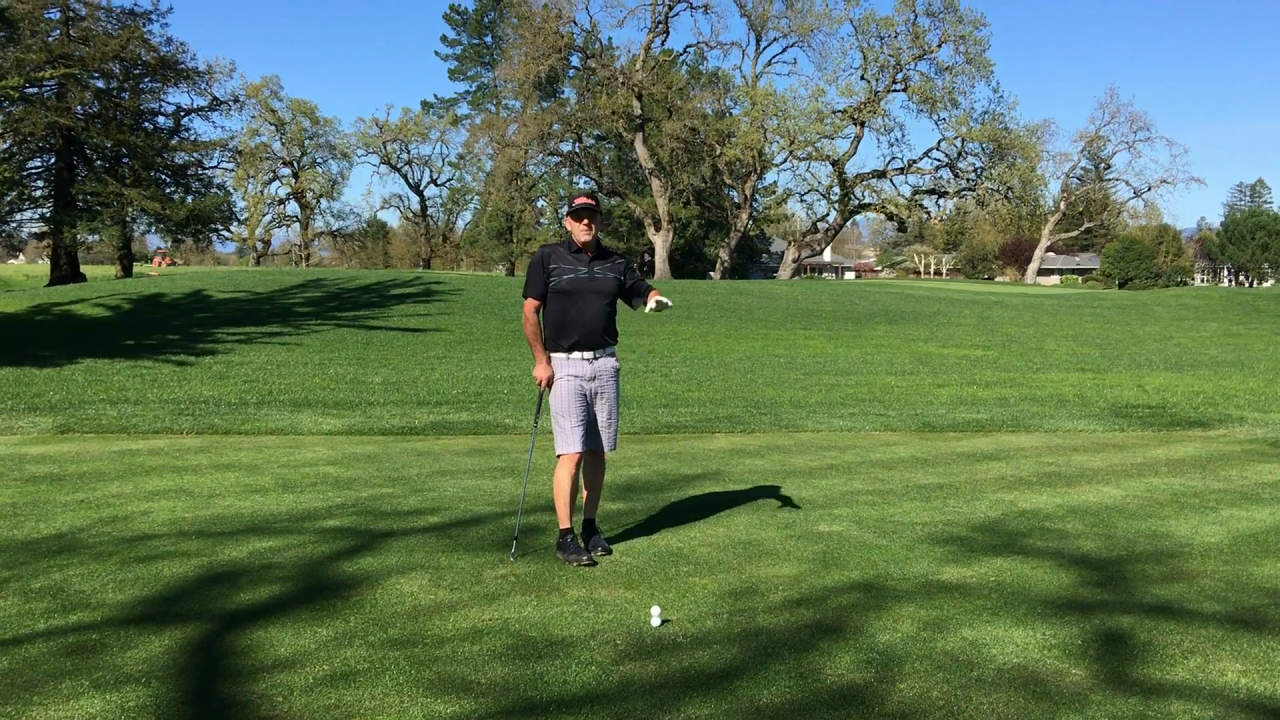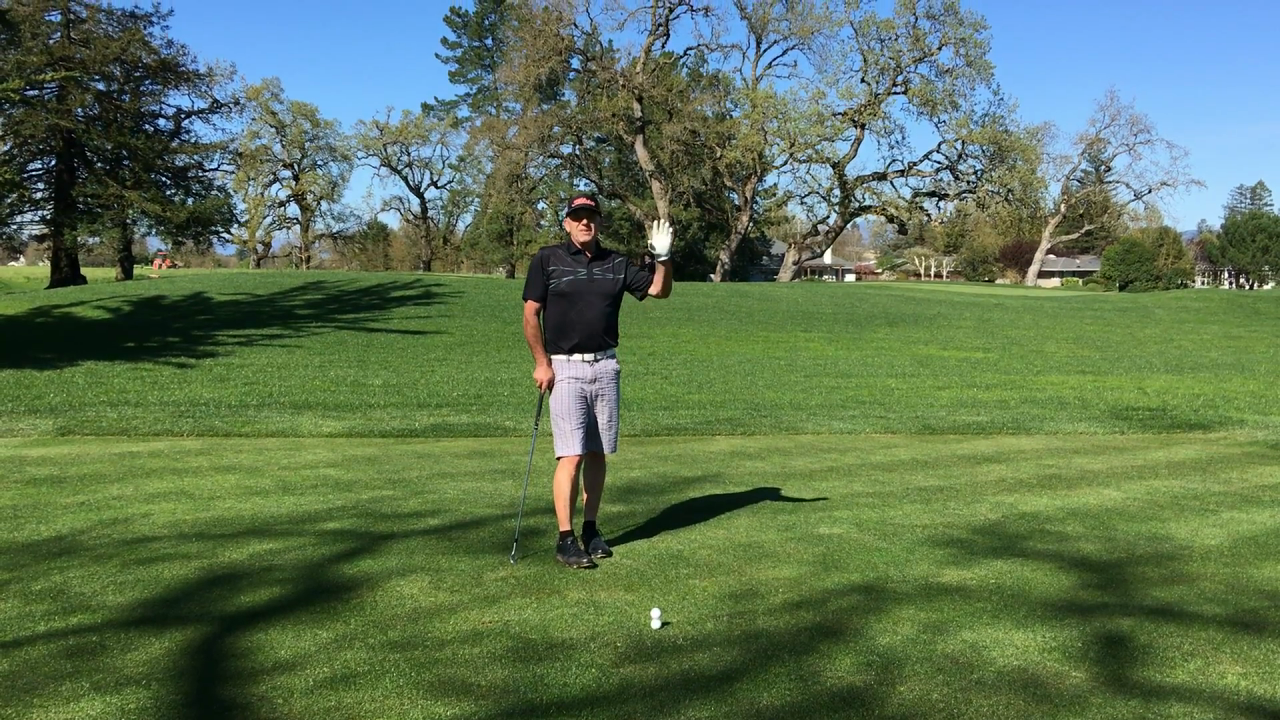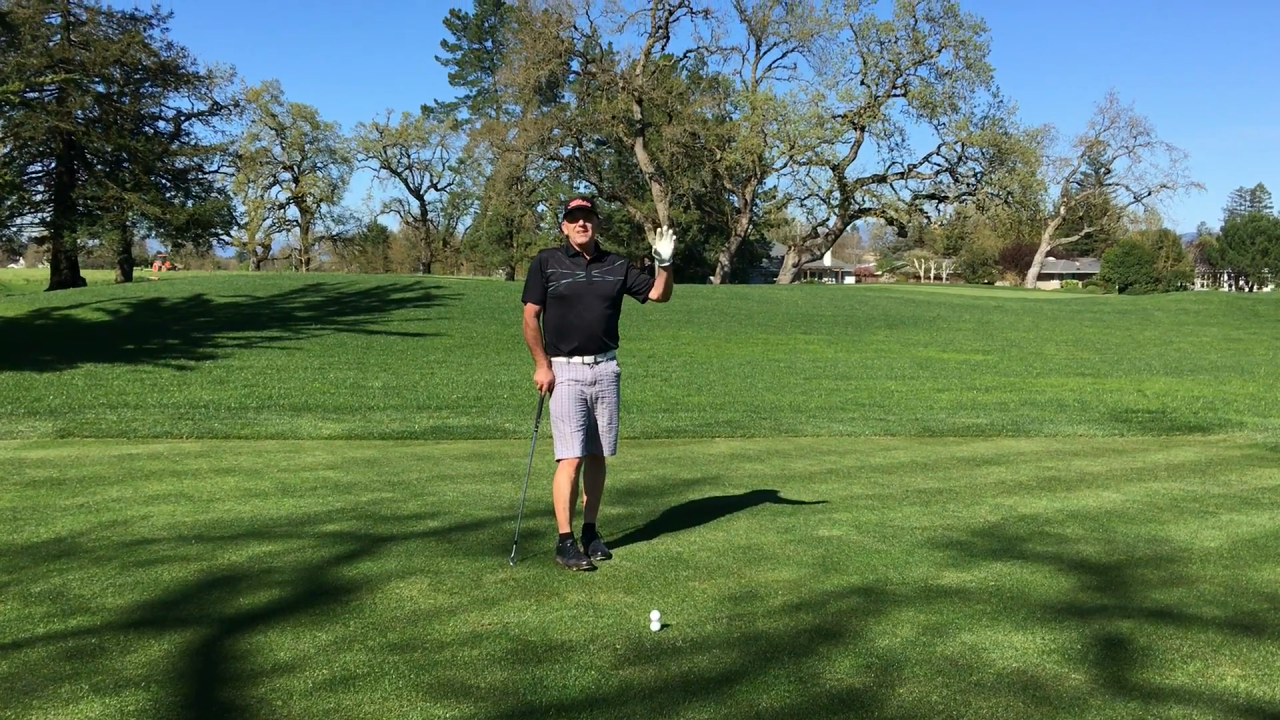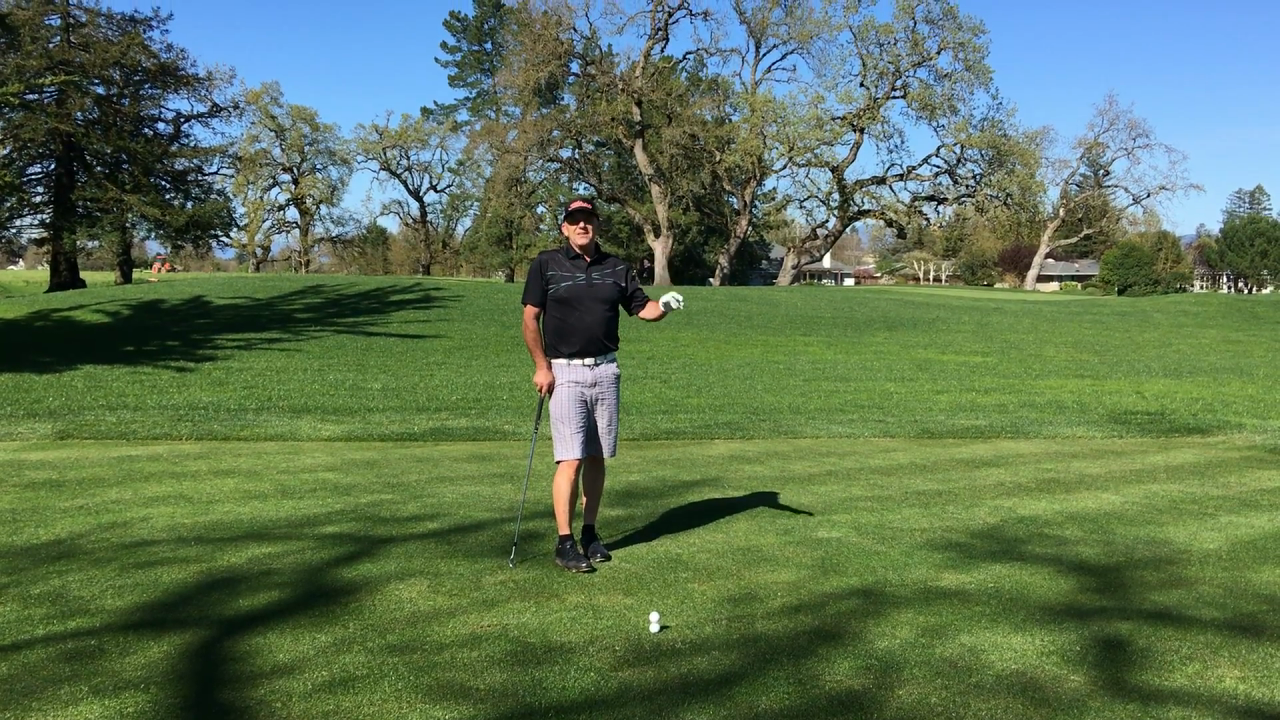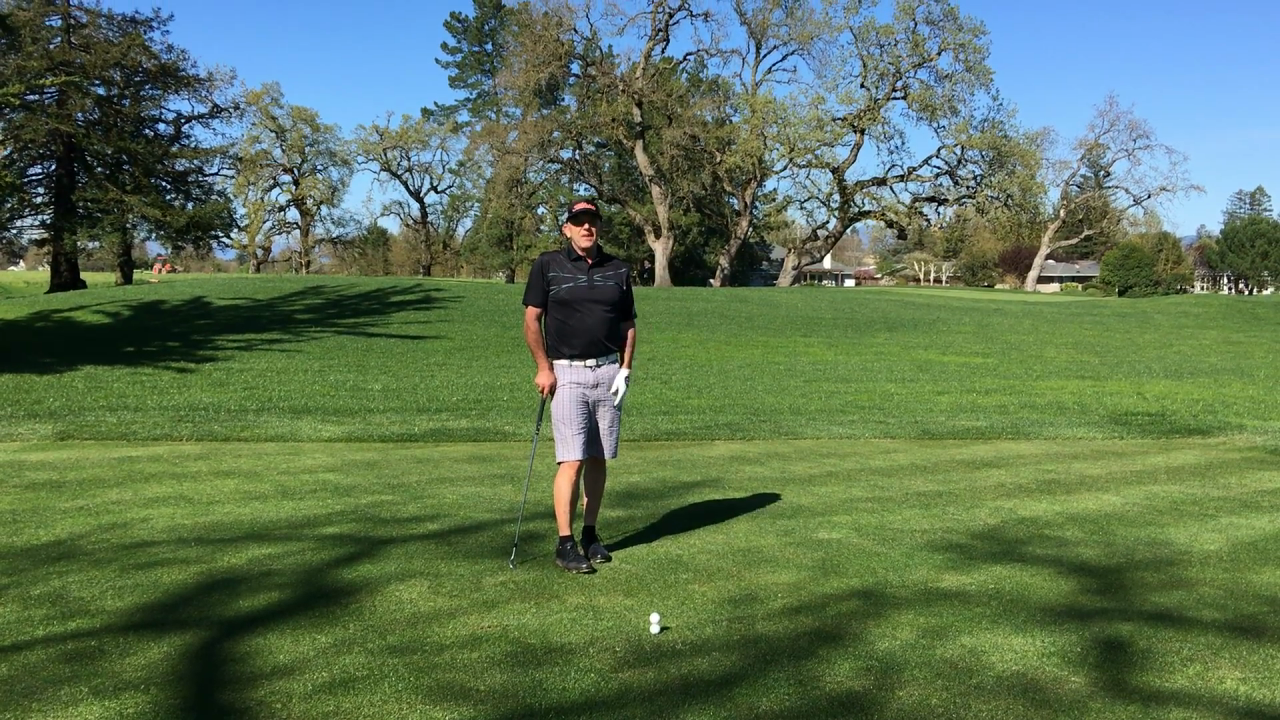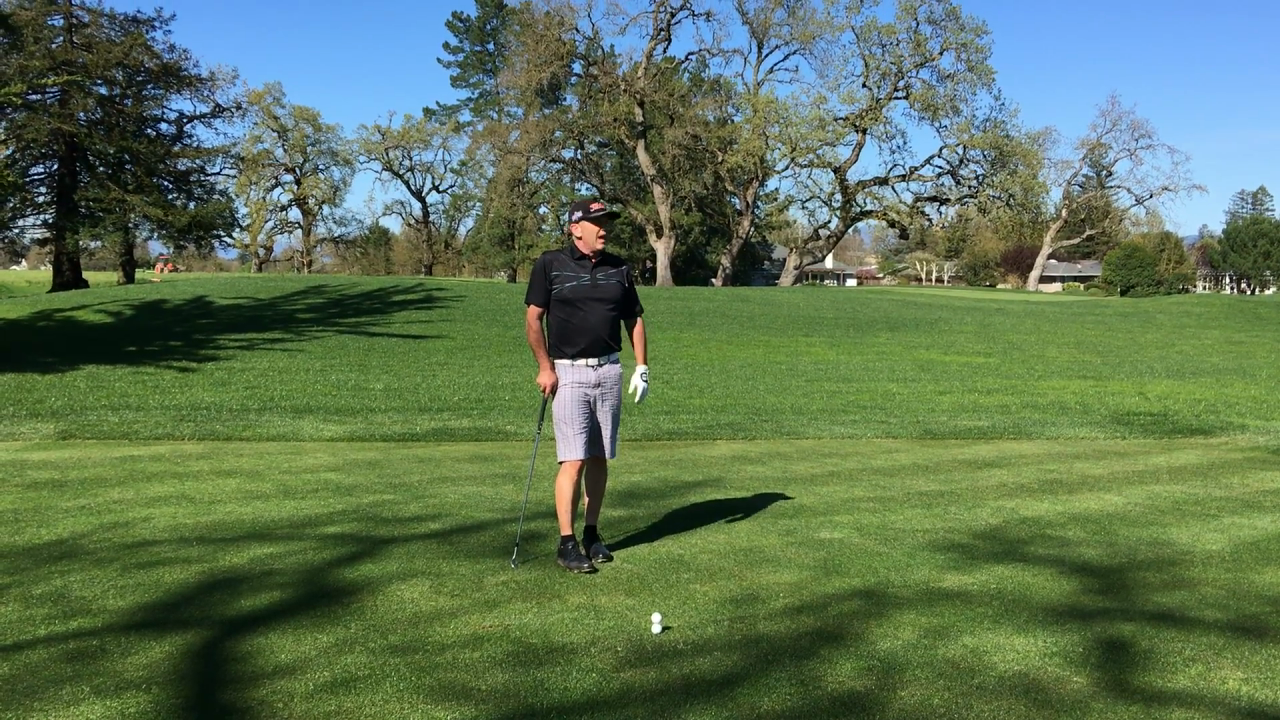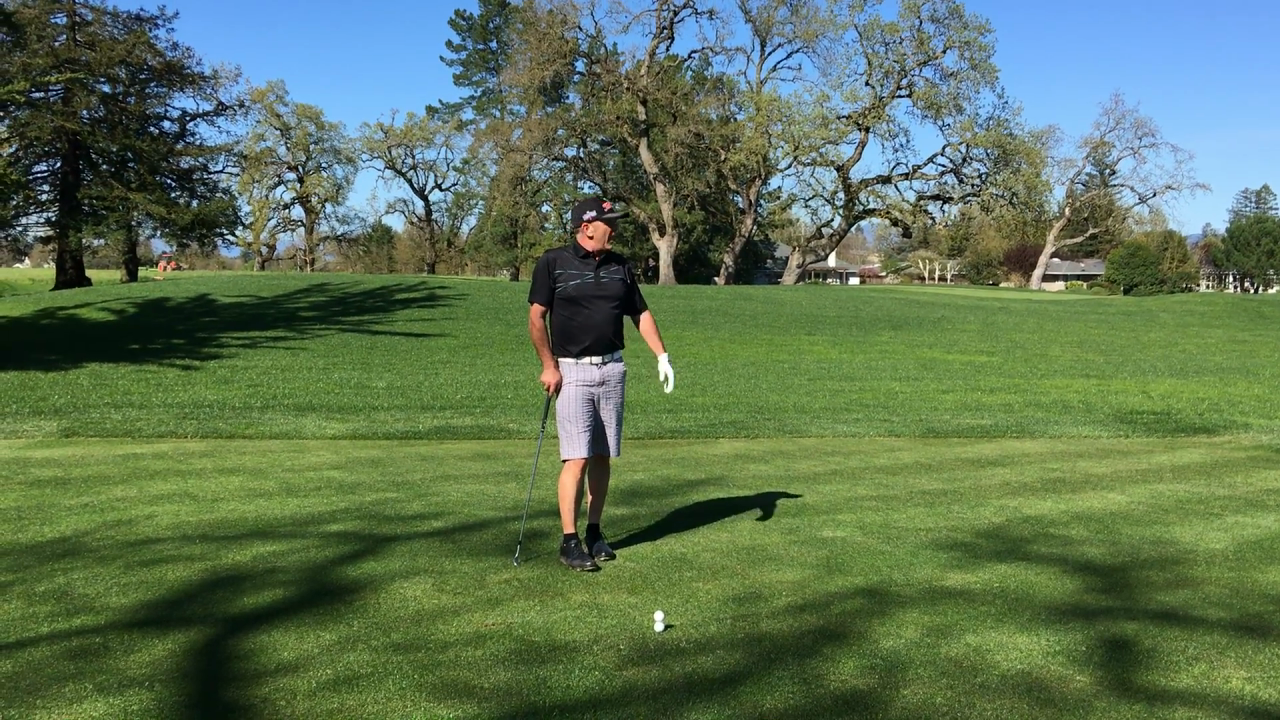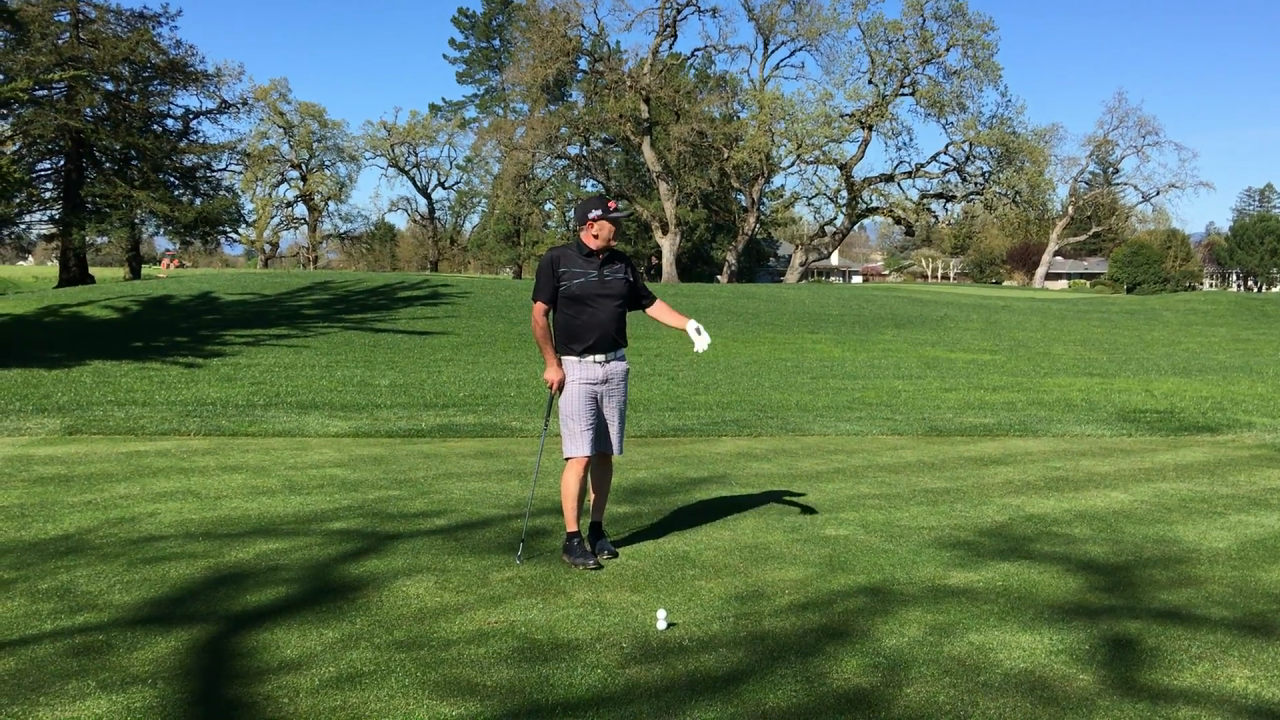
dt=0.2s
person 1, frame 1
left shoulder: (616, 262)
right shoulder: (548, 257)
left elbow: (645, 296)
right elbow: (530, 311)
left wrist: (656, 301)
right wrist: (541, 360)
left hip: (605, 364)
right hip: (566, 366)
left knee: (598, 451)
right knee: (571, 452)
left ankle: (591, 526)
right ankle: (565, 536)
person 1, frame 2
left shoulder: (617, 263)
right shoulder: (547, 259)
left elbow: (659, 290)
right elbow: (531, 314)
left wrist: (662, 258)
right wrist: (542, 362)
left hip: (606, 366)
right hip: (565, 367)
left knee: (598, 453)
right knee: (571, 455)
left ankle: (591, 528)
right ankle: (566, 538)
person 1, frame 3
left shoulder: (616, 265)
right shoulder: (546, 261)
left elbow: (659, 294)
right elbow: (530, 316)
left wrist: (664, 262)
right wrist: (542, 364)
left hip: (606, 368)
right hip: (565, 370)
left knee: (598, 455)
right knee: (571, 457)
left ankle: (590, 531)
right ankle: (565, 540)
person 1, frame 4
left shoulder: (617, 268)
right shoulder: (547, 264)
left elbow: (643, 309)
right elbow: (530, 318)
left wrist: (664, 304)
right wrist: (541, 366)
left hip: (606, 370)
right hip: (565, 372)
left knee: (597, 457)
right knee: (571, 460)
left ankle: (589, 533)
right ankle: (565, 542)
person 1, frame 5
left shoulder: (618, 269)
right shoulder: (548, 264)
left elbow: (628, 322)
right elbow: (532, 318)
left wrist: (625, 370)
right wrist: (543, 368)
left hip: (607, 373)
right hip: (566, 373)
left knee: (597, 459)
right knee: (571, 460)
left ankle: (590, 534)
right ankle: (565, 543)
person 1, frame 6
left shoulder: (619, 268)
right shoulder: (550, 263)
left elbow: (634, 319)
right elbow: (533, 318)
left wrist: (641, 367)
right wrist: (545, 367)
left hip: (609, 371)
right hip: (568, 372)
left knee: (599, 458)
right knee: (573, 460)
left ankle: (591, 534)
right ankle: (566, 542)
person 1, frame 7
left shoulder: (621, 266)
right shoulder: (553, 262)
left elbow: (641, 314)
right elbow: (537, 317)
left wrist: (662, 356)
right wrist: (549, 365)
left hip: (613, 369)
right hip: (572, 371)
left knee: (602, 457)
right knee: (576, 458)
left ankle: (594, 532)
right ankle: (569, 540)
person 1, frame 8
left shoulder: (622, 264)
right shoulder: (556, 260)
left elbow: (650, 304)
right elbow: (539, 314)
left wrist: (688, 324)
right wrist: (552, 364)
left hip: (615, 367)
right hip: (575, 369)
left knee: (605, 455)
right knee: (579, 457)
left ankle: (596, 530)
right ankle: (571, 539)
